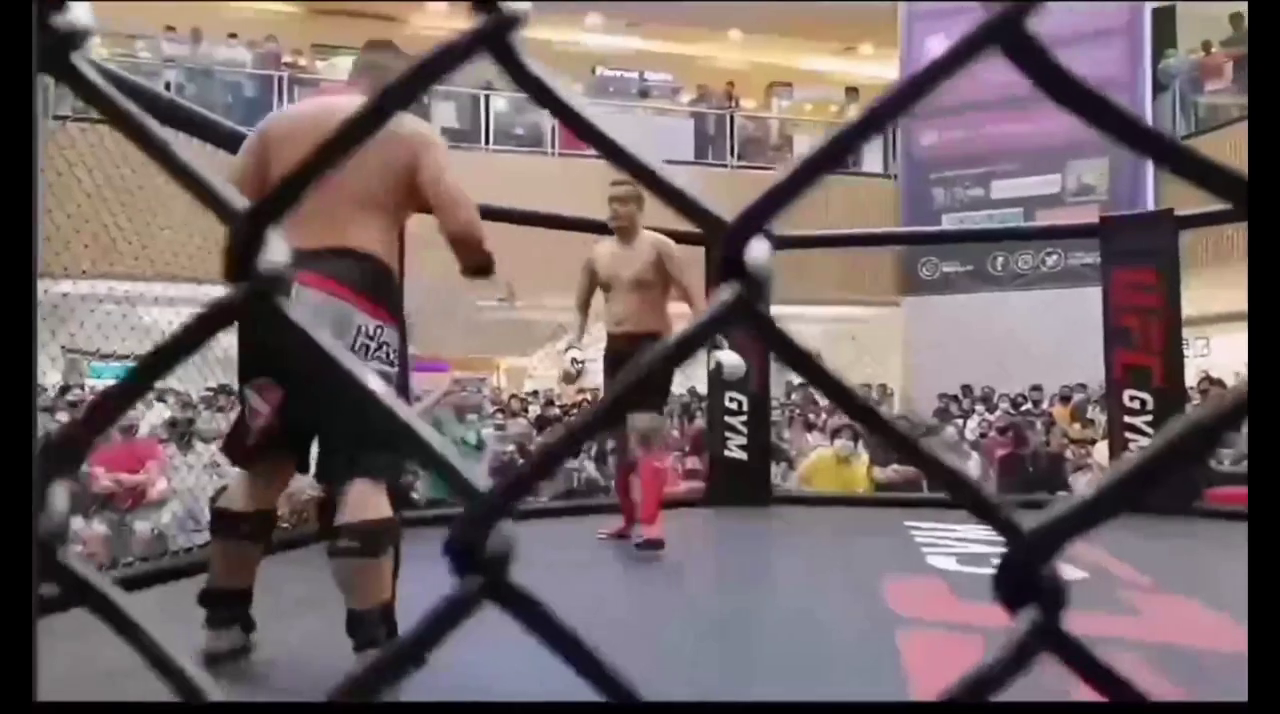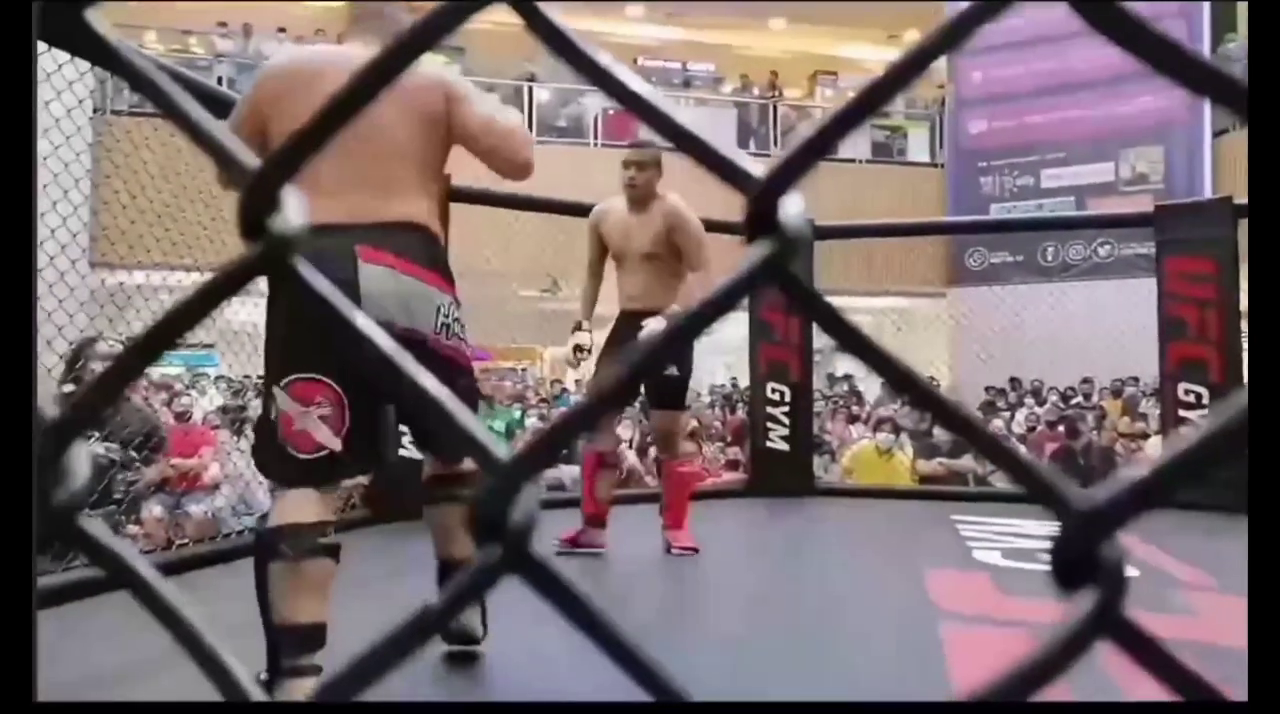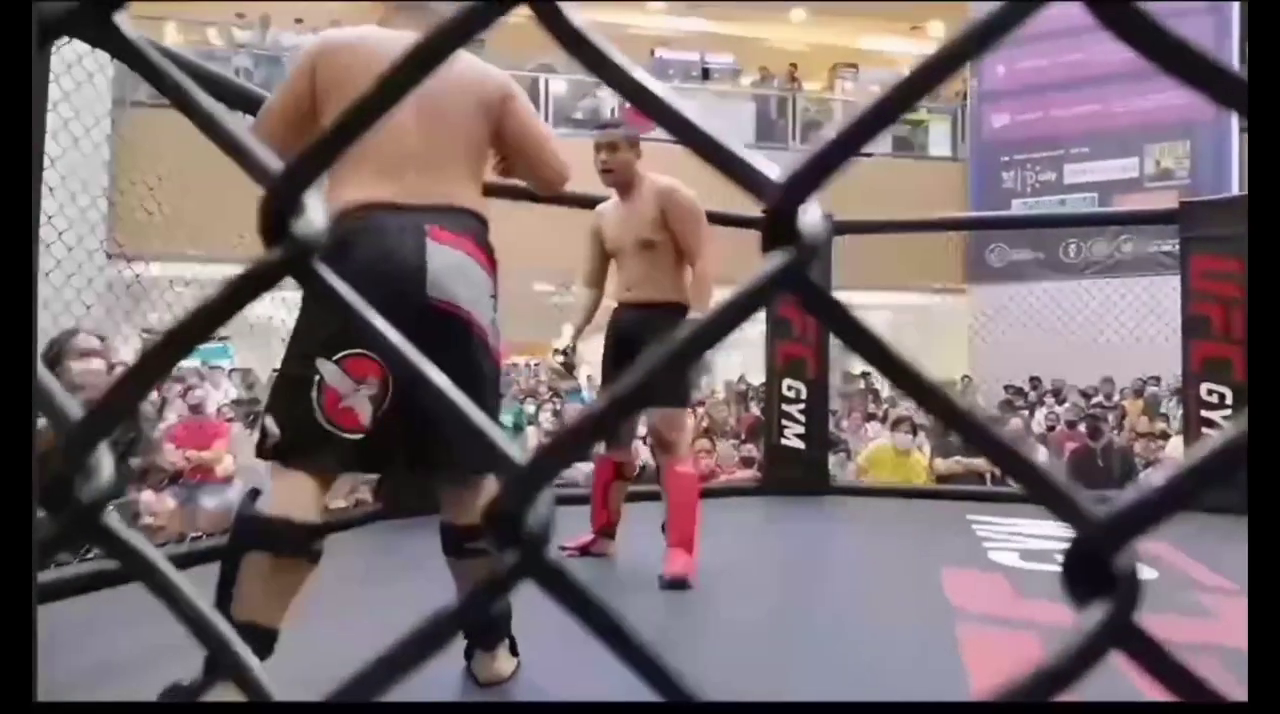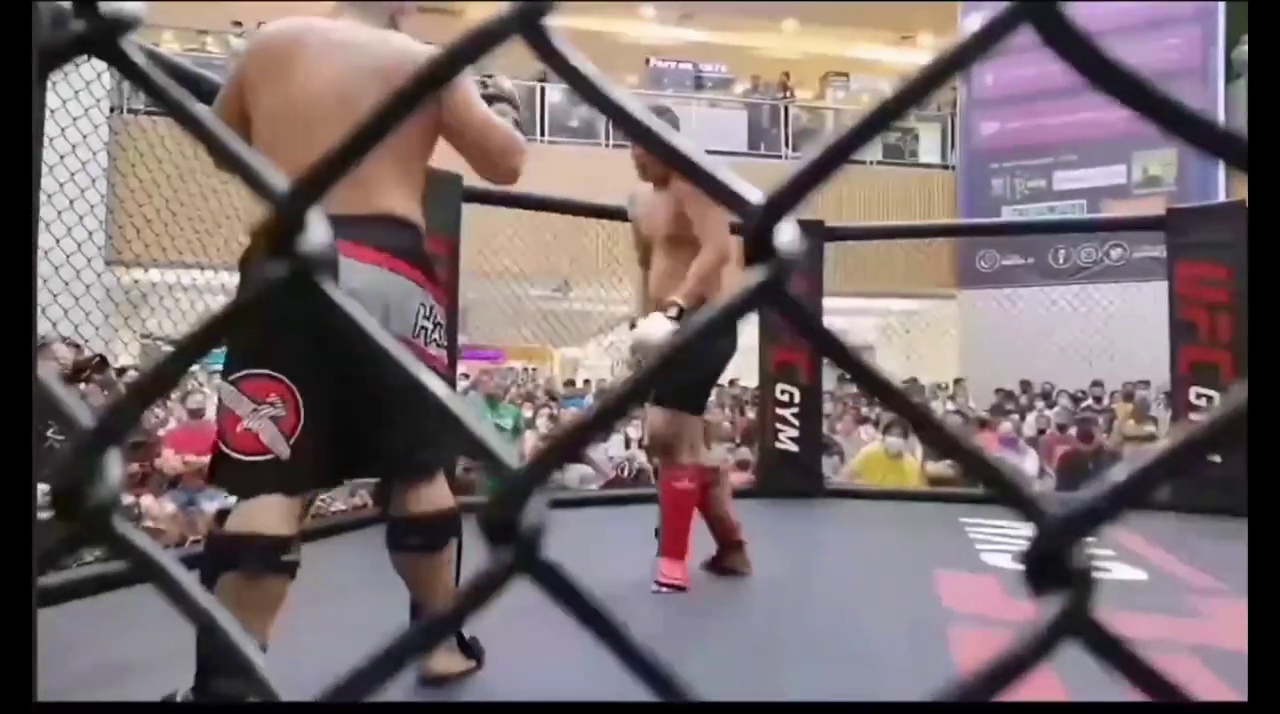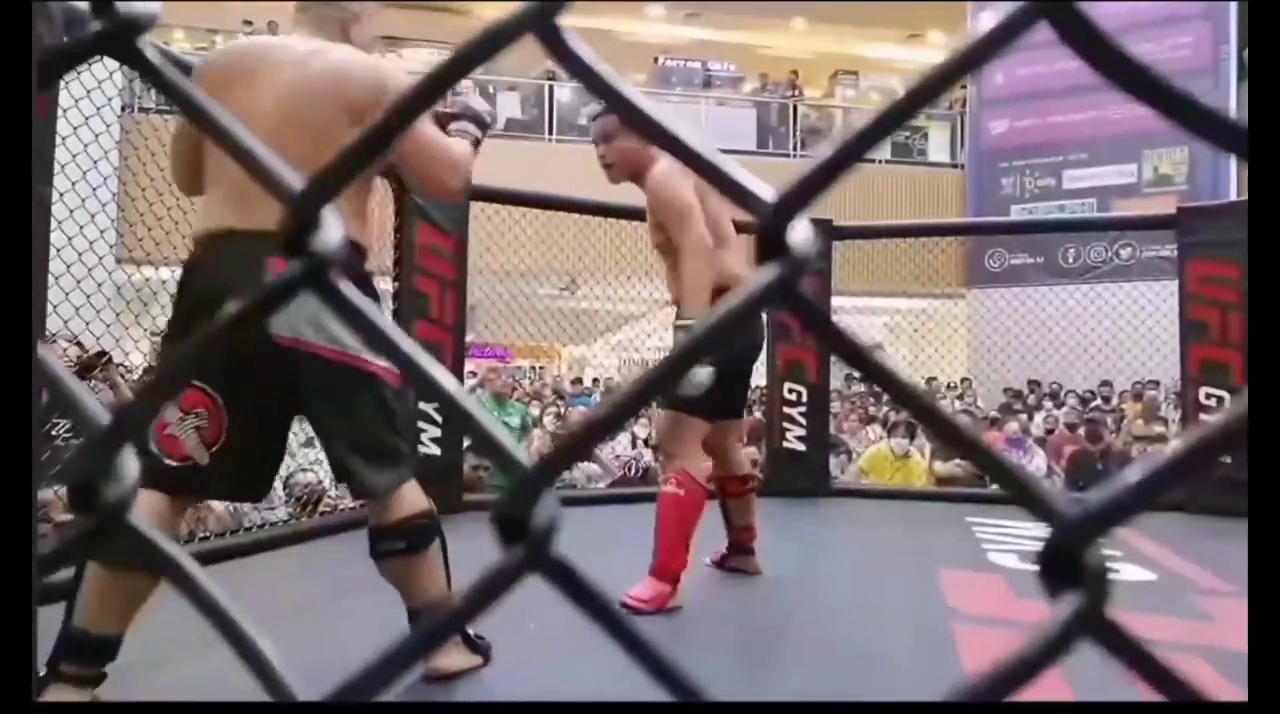
dt=0.5s
person 1, frame 1
left shoulder: (283, 120)
right shoulder: (412, 133)
right elbow: (462, 226)
right wrist: (476, 256)
right hip: (355, 299)
left knee: (261, 463)
right knee: (362, 471)
left ankle: (226, 617)
right ankle: (374, 641)
person 1, frame 2
left shoulder: (282, 71)
right shoulder: (437, 81)
left elbow: (232, 173)
right elbow: (518, 160)
right wrist: (505, 111)
left hip: (310, 271)
right hip: (408, 273)
left knee: (304, 474)
right knee: (453, 439)
left ankle: (295, 670)
right ankle: (463, 601)
person 1, frame 3
right shoulder: (486, 77)
left elbow: (268, 150)
right elbow: (550, 174)
left hip: (361, 250)
right hip: (458, 260)
left knee: (305, 461)
right knee: (468, 466)
left ankle: (228, 675)
right ankle: (491, 643)
person 1, frame 4
right shoulder: (426, 63)
right elbow: (505, 164)
right wrist: (500, 111)
right hip: (389, 272)
left knee: (269, 481)
right knee: (419, 467)
left ankle: (222, 685)
right ankle: (442, 641)
person 1, frame 5
left shoulder: (221, 64)
right shoulder: (376, 79)
left elbow: (189, 178)
right elbow: (445, 179)
right wrist: (468, 127)
left hip: (219, 278)
right hip: (321, 286)
left knee: (158, 481)
right knee: (386, 469)
left ankle: (71, 676)
right ankle: (443, 638)
person 2, frame 1
left shoulder: (660, 247)
right shoulder: (598, 255)
left elbow: (694, 297)
right elbow: (582, 305)
right wrist: (575, 343)
left hip: (653, 349)
right hip: (615, 349)
left knee: (647, 433)
right knee: (621, 439)
left ankle: (648, 525)
right ankle: (629, 518)
person 2, frame 2
left shoulder: (674, 213)
right shoulder: (603, 215)
left elbow: (701, 273)
right elbow: (593, 273)
left wrist: (670, 318)
right wrist: (583, 325)
left hip: (666, 329)
right hip: (625, 325)
left knee: (668, 431)
right knee: (597, 418)
left ankle: (676, 527)
right ankle: (593, 526)
person 2, frame 3
left shoulder: (668, 194)
right shoulder: (603, 216)
left elbow: (701, 261)
right elbow: (593, 284)
left wrist: (698, 320)
right wrist: (573, 331)
left hip: (668, 321)
right hip: (624, 321)
left knee: (666, 434)
right knee: (613, 430)
left ankle: (679, 552)
right ankle: (603, 533)
person 2, frame 4
left shoulder: (692, 186)
right shoulder: (640, 203)
left elbow: (718, 252)
left wrist: (672, 312)
right wrist: (646, 319)
right hip: (674, 323)
left knee: (666, 435)
right knee: (680, 441)
left ankle: (673, 558)
right ankle: (730, 548)
person 2, frame 5
left shoulder: (664, 176)
right shoulder: (667, 180)
left elbow: (700, 248)
left wrist: (691, 331)
left knee: (678, 440)
right knee: (722, 441)
left ankle: (664, 580)
right ankle: (742, 549)
